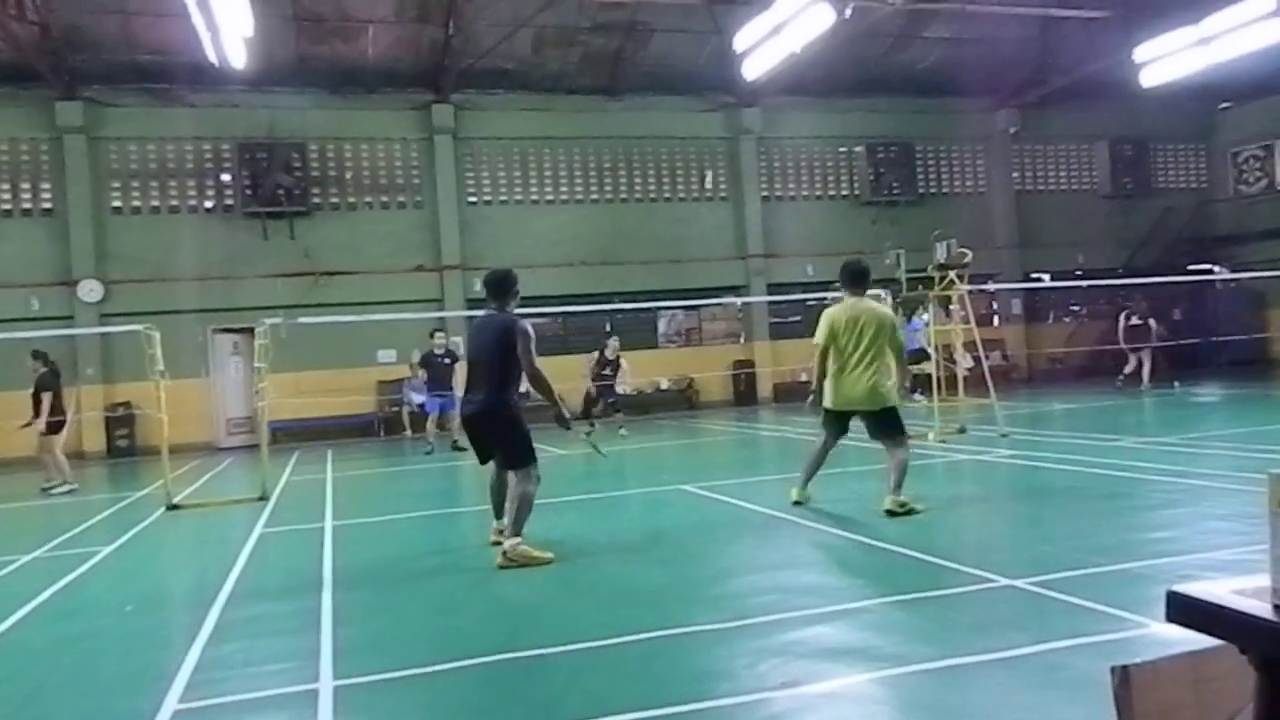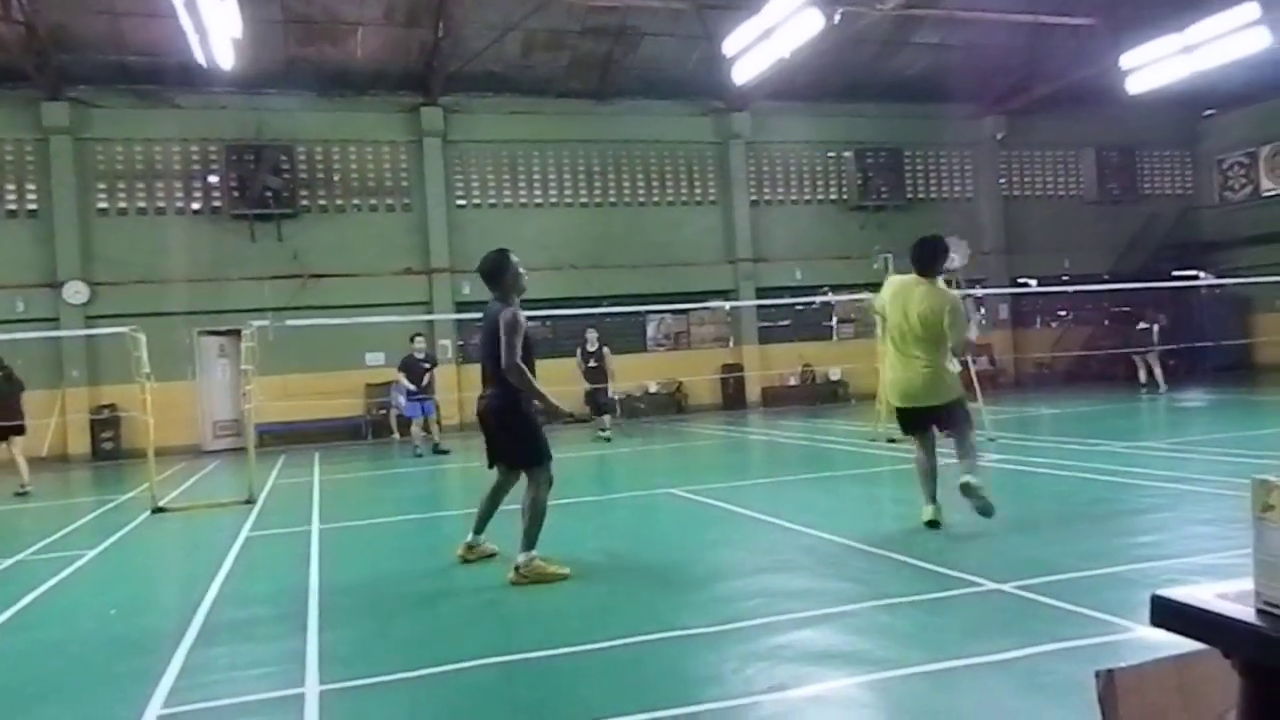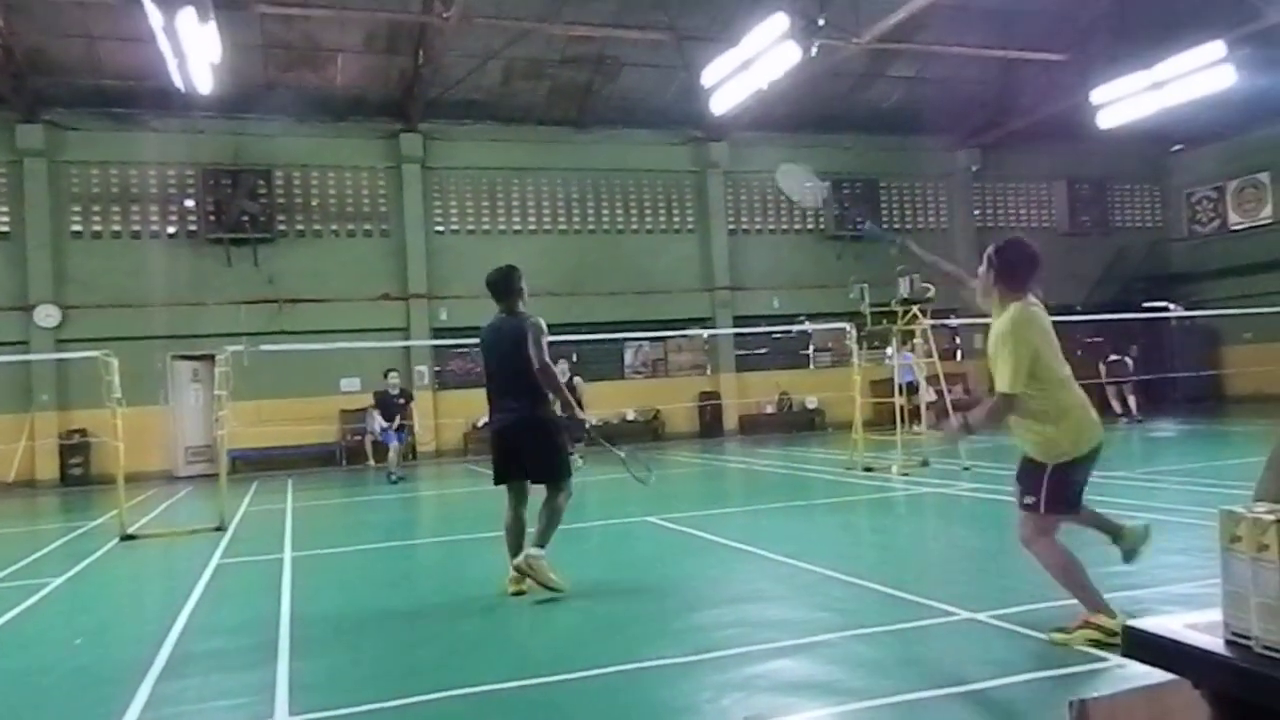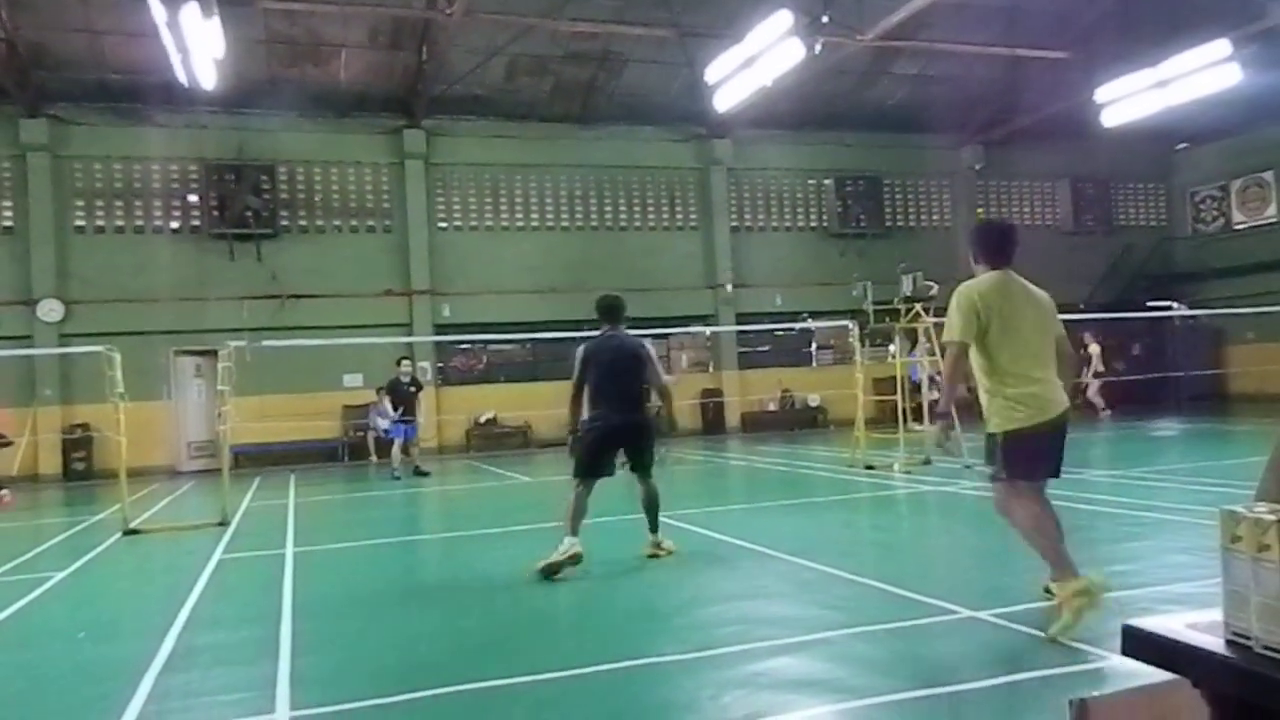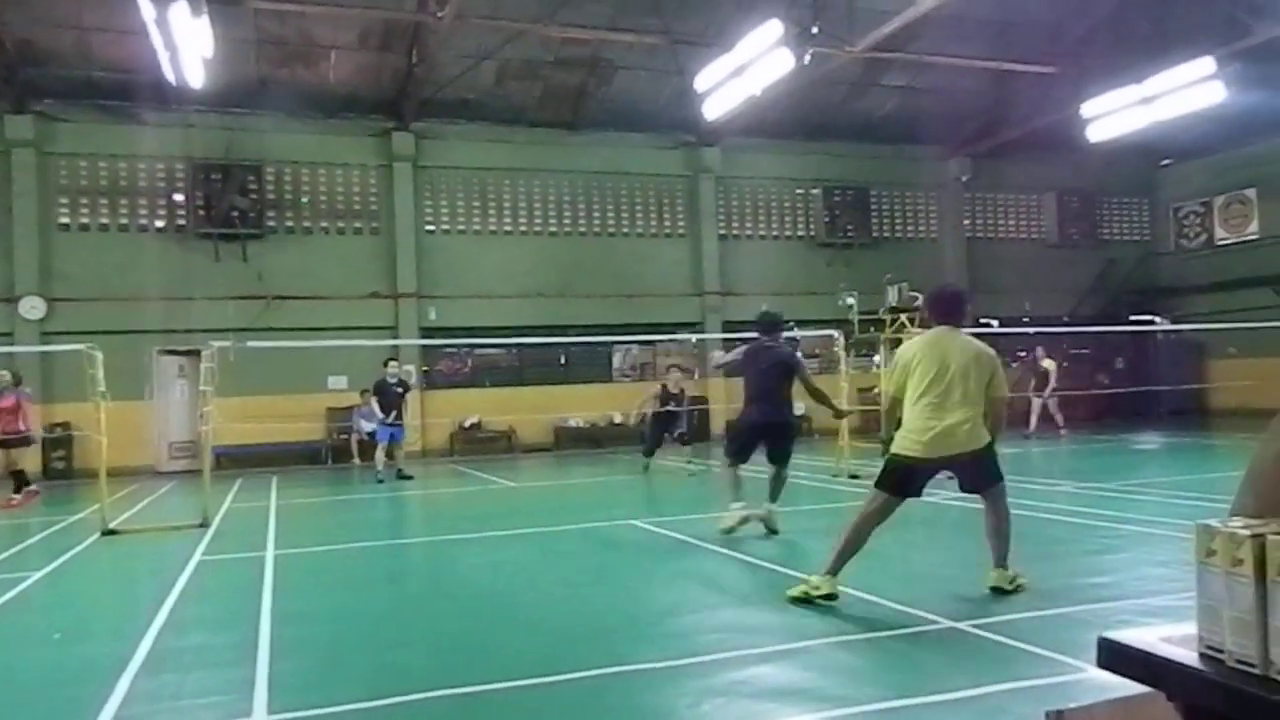
dt=0.7s
person 1, frame 1
left shoulder: (831, 314)
right shoulder: (885, 315)
left elbow: (821, 354)
right elbow: (899, 355)
left wrist: (817, 388)
right wrist: (901, 382)
left hip: (839, 394)
right hip: (876, 393)
left knee: (827, 439)
right knee: (898, 446)
left ankle: (801, 488)
right ankle: (894, 497)
person 1, frame 2
left shoulder: (892, 285)
right shoulder: (949, 301)
left elbow: (880, 310)
right elbow: (958, 349)
right wrist: (970, 340)
left hip: (901, 386)
right hip: (938, 384)
left knee: (924, 445)
right knee: (964, 436)
left ankle: (930, 506)
right ankle: (968, 478)
person 1, frame 3
left shoulder: (1012, 327)
right shoulder: (1020, 303)
left elbow: (1007, 401)
right elbow: (972, 285)
left wrist: (967, 422)
right wrist: (927, 259)
left hip: (1057, 442)
right hip: (1071, 433)
left knee: (1035, 534)
right knee: (1049, 516)
left ankle: (1101, 617)
right ankle: (1124, 534)
person 1, frame 4
left shoulder: (971, 293)
right shoulder: (1039, 296)
left elbow: (956, 356)
right elbow: (1068, 353)
left wrist: (944, 409)
right wrist: (1058, 391)
left hip: (1013, 414)
right hip: (1051, 407)
left knee: (1015, 501)
right knee: (1030, 496)
left ankle: (1074, 584)
right ankle: (1064, 580)
person 1, frame 5
left shoulder: (909, 349)
right shoulder: (984, 354)
left elbow: (889, 407)
right elbow: (998, 414)
left wrist: (889, 440)
right wrist: (986, 440)
left hip: (915, 443)
right hip: (969, 442)
left knee: (872, 511)
right knee: (995, 498)
left ankle: (827, 579)
right ankle: (1001, 573)
person 2, frame 1
left shoulder: (477, 326)
right shoulder: (518, 327)
right elbow: (532, 372)
right wrist: (558, 407)
left hip: (471, 409)
right hip: (499, 409)
left knee: (500, 465)
right knee: (528, 476)
left ankle: (500, 527)
right ankle: (513, 544)
person 2, frame 2
left shoulder: (493, 312)
right shoulder: (511, 314)
right elbow: (512, 366)
right wrist: (545, 401)
left hip: (493, 405)
right hip: (511, 406)
left knee: (506, 478)
right knee: (540, 478)
left ankle: (473, 542)
right ankle: (526, 561)
person 2, frame 3
left shoulder: (487, 333)
right shoulder: (531, 325)
right elbow: (542, 367)
right wrist: (571, 405)
left hip: (502, 423)
right hip: (536, 418)
left knee: (516, 499)
right knee: (559, 491)
left ankle: (517, 573)
right ankle: (534, 554)
person 2, frame 4
left shoulder: (586, 350)
right shoulder: (639, 346)
left elbow: (577, 393)
right elbow: (660, 386)
left wrist: (575, 429)
right wrist: (669, 415)
left hip: (602, 423)
right hip: (637, 422)
left knee: (582, 487)
right knee: (645, 479)
left ankle: (570, 545)
right ankle: (655, 540)
person 2, frame 5
left shoulder: (747, 351)
right shoulder: (791, 357)
left elbow: (717, 362)
right elbow: (812, 390)
left wrist: (716, 356)
right wrist: (836, 410)
left hip: (750, 419)
right hip: (782, 420)
left knee: (732, 463)
right knee: (780, 466)
left ankle: (737, 508)
right ankle: (769, 509)
